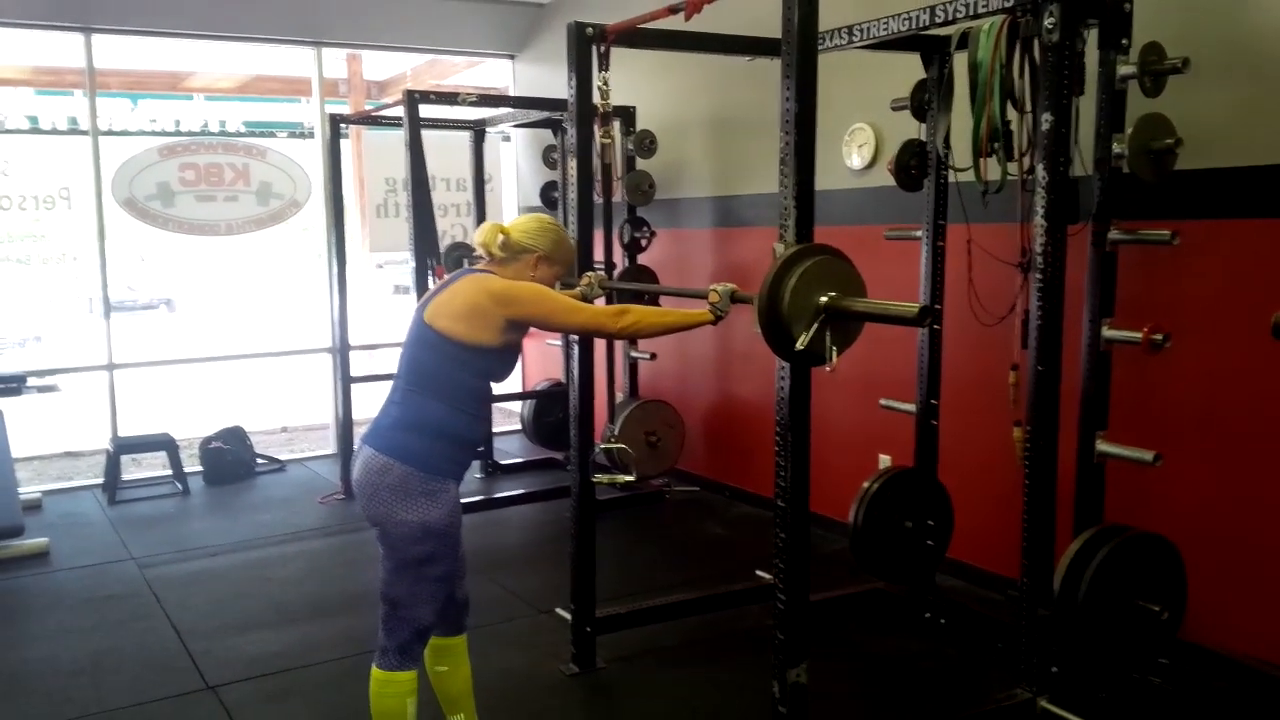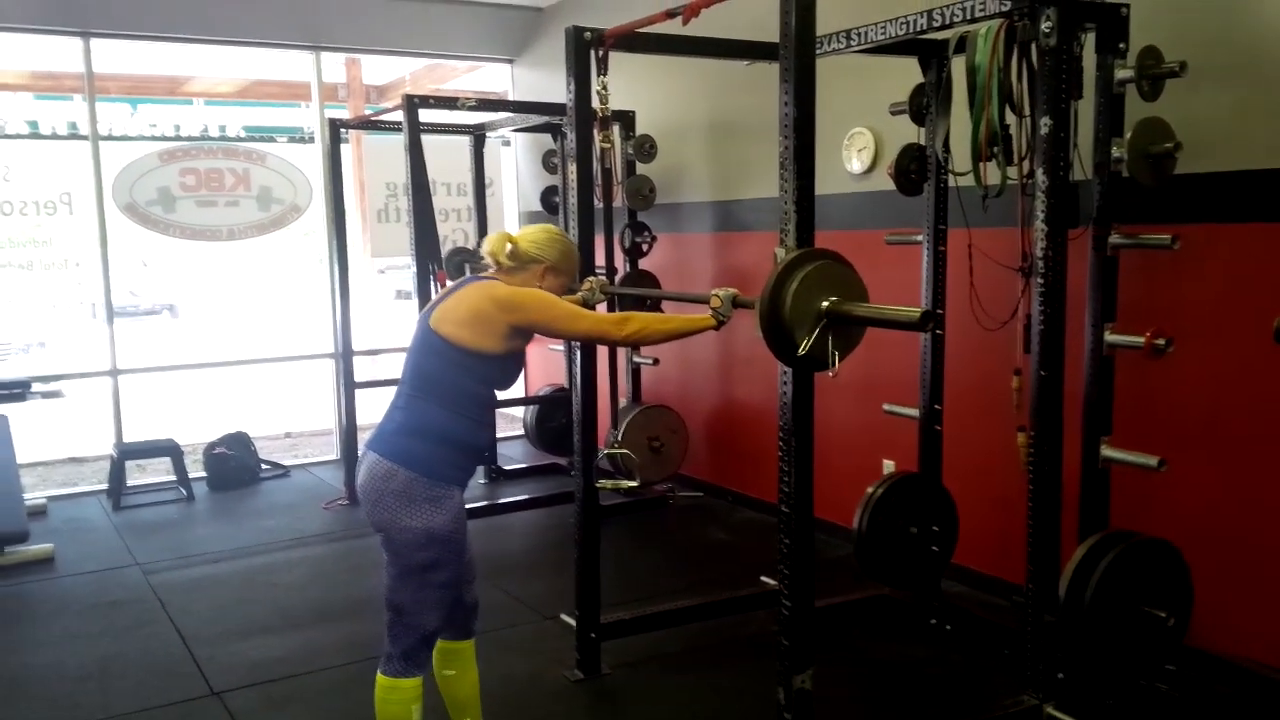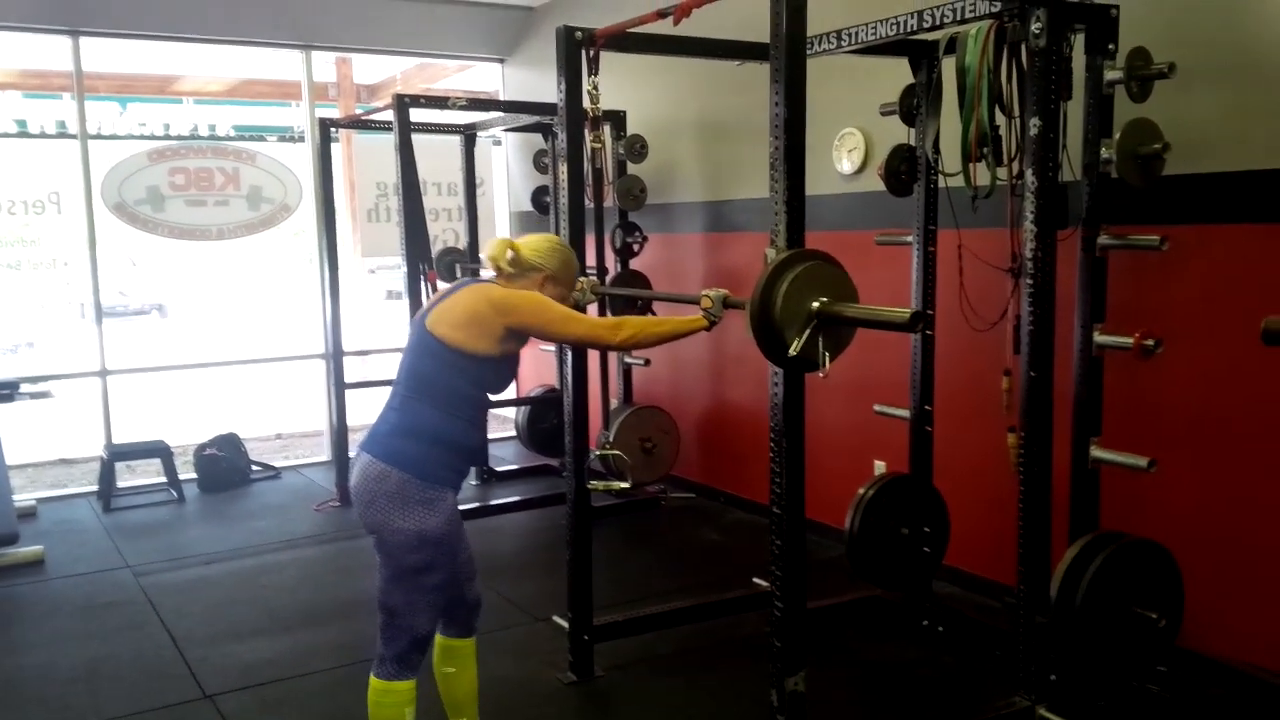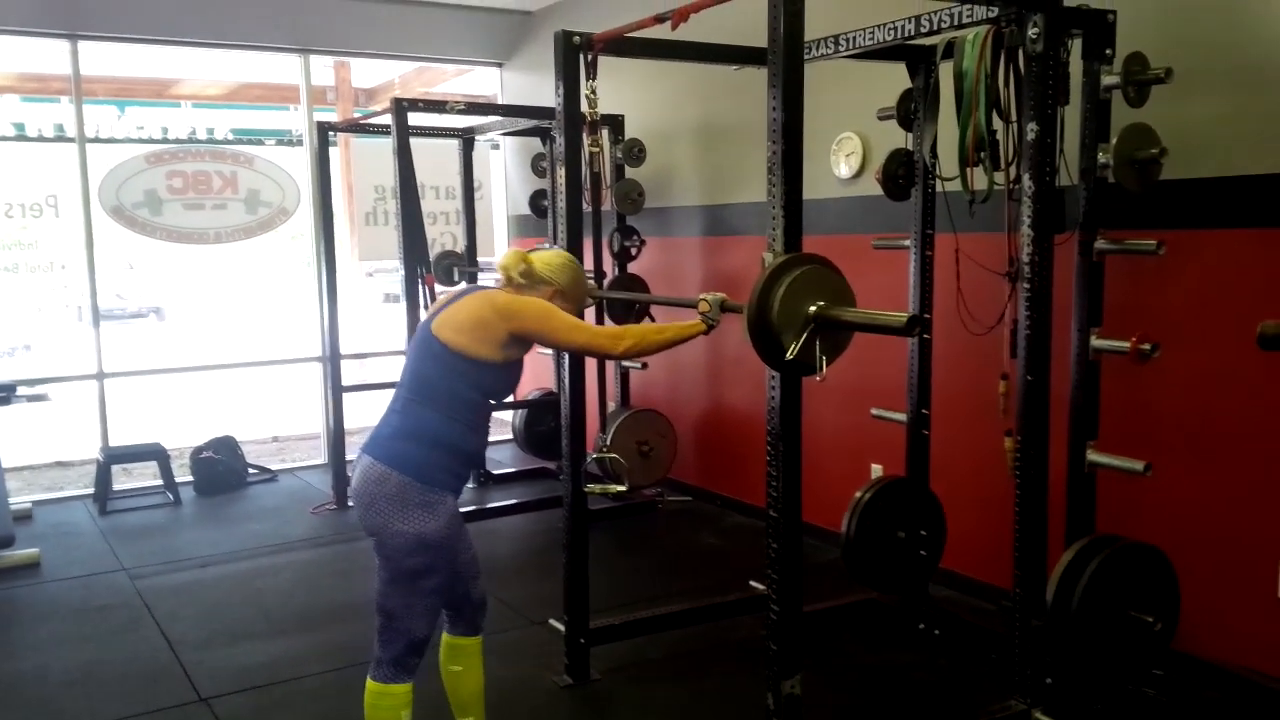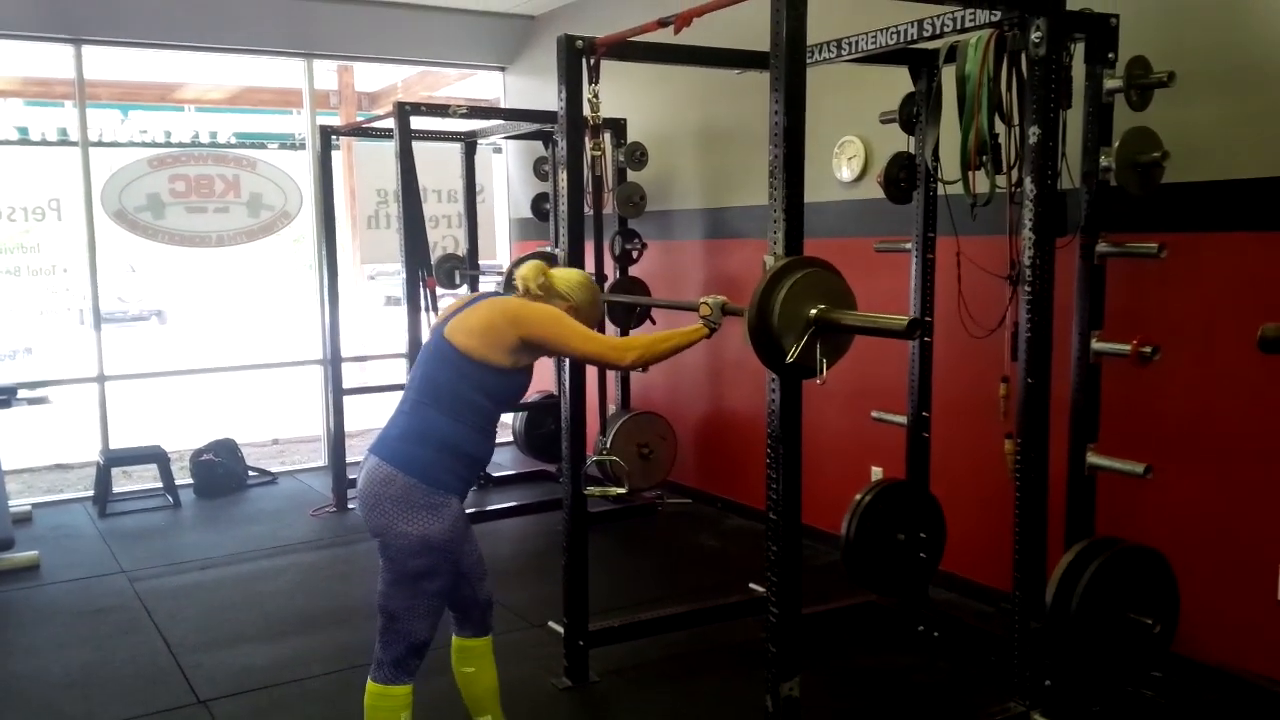
dt=0.1s
person 1, frame 1
left shoulder: (472, 286)
right shoulder: (498, 295)
right elbow: (616, 322)
left wrist: (579, 294)
right wrist: (710, 314)
left hip: (403, 465)
right hip: (411, 478)
left knee: (449, 613)
right knee: (406, 634)
person 1, frame 2
left shoulder: (477, 293)
right shoulder: (503, 301)
right elbow: (619, 329)
left wrist: (581, 300)
right wrist: (712, 319)
left hip: (409, 471)
right hip: (415, 483)
left knee: (458, 616)
right knee: (411, 641)
person 1, frame 3
left shoulder: (474, 296)
right shoulder: (498, 303)
right elbow: (614, 334)
left wrist: (574, 297)
right wrist: (703, 319)
left hip: (406, 474)
right hip: (408, 486)
left knee: (461, 610)
right knee: (404, 643)
person 1, frame 4
left shoulder: (478, 302)
right shoulder: (503, 309)
right elbow: (615, 343)
left wrist: (574, 306)
right wrist: (701, 324)
left hip: (408, 477)
right hip: (408, 488)
left knee: (468, 609)
right knee: (402, 646)
person 1, frame 5
left shoulder: (491, 307)
right shoulder: (520, 316)
right elbow: (624, 354)
right wrist: (704, 327)
left hip: (416, 480)
right hip: (413, 492)
left knee: (475, 611)
right knee: (403, 648)
